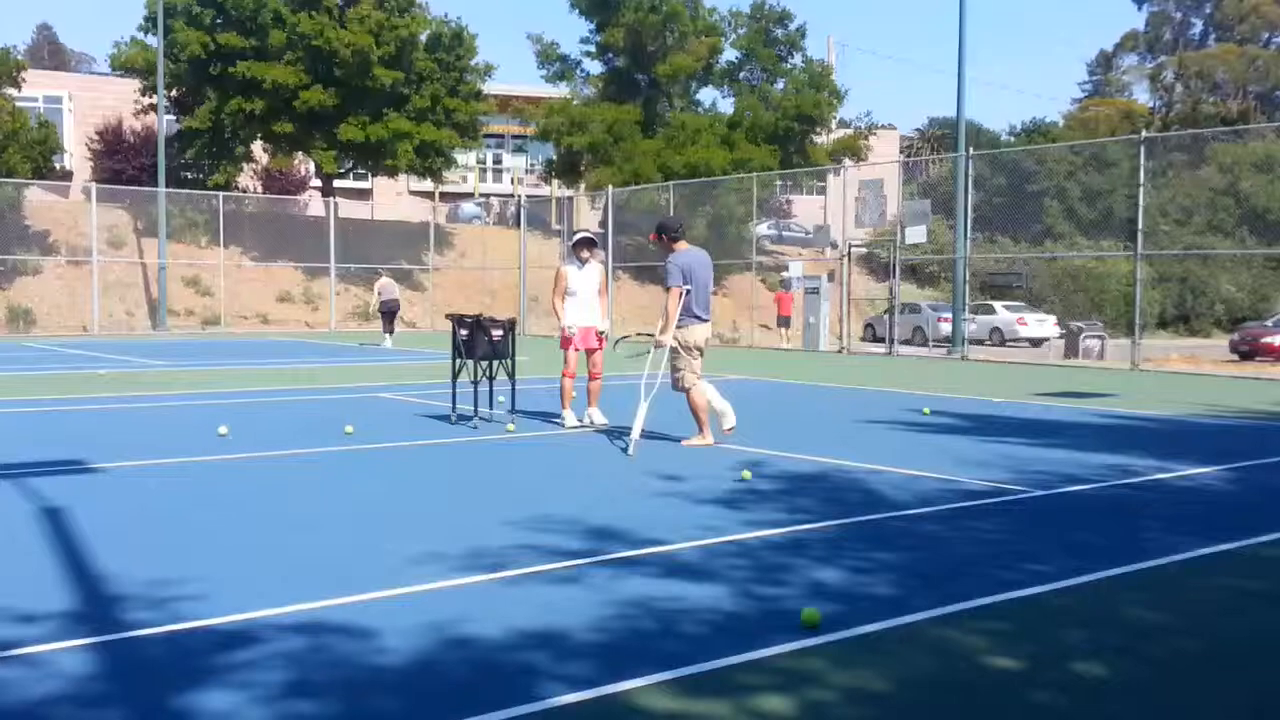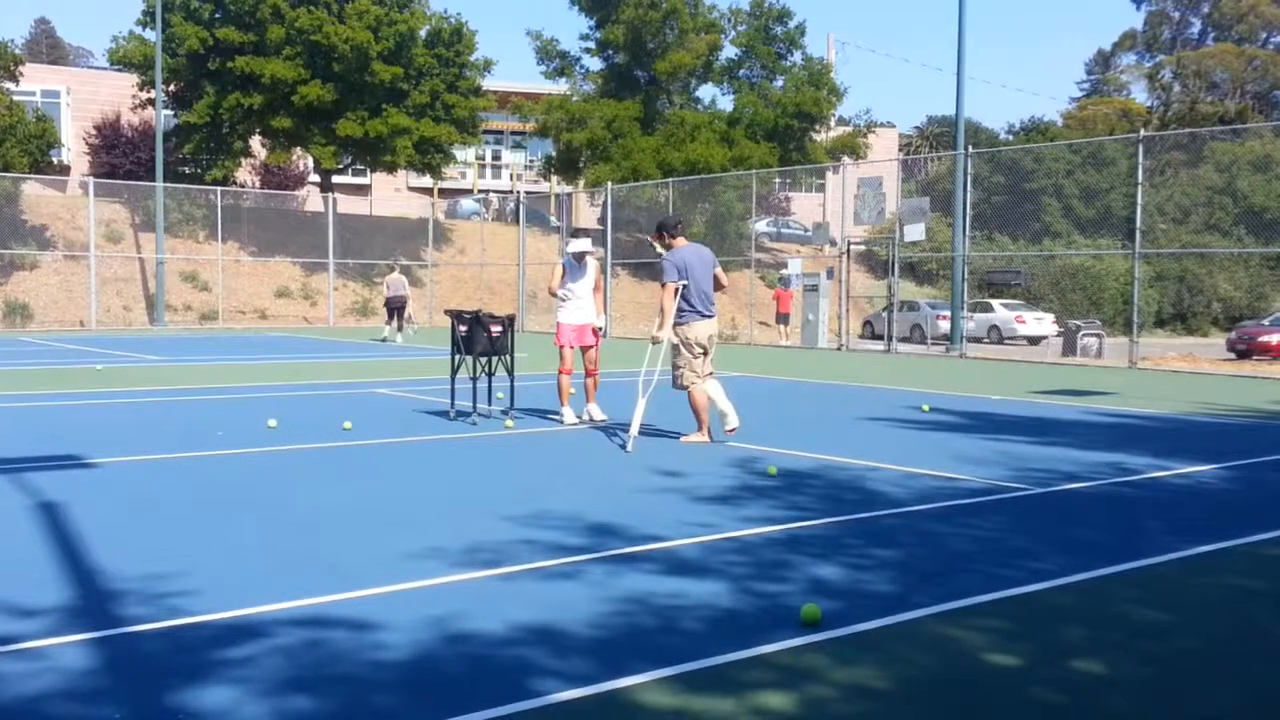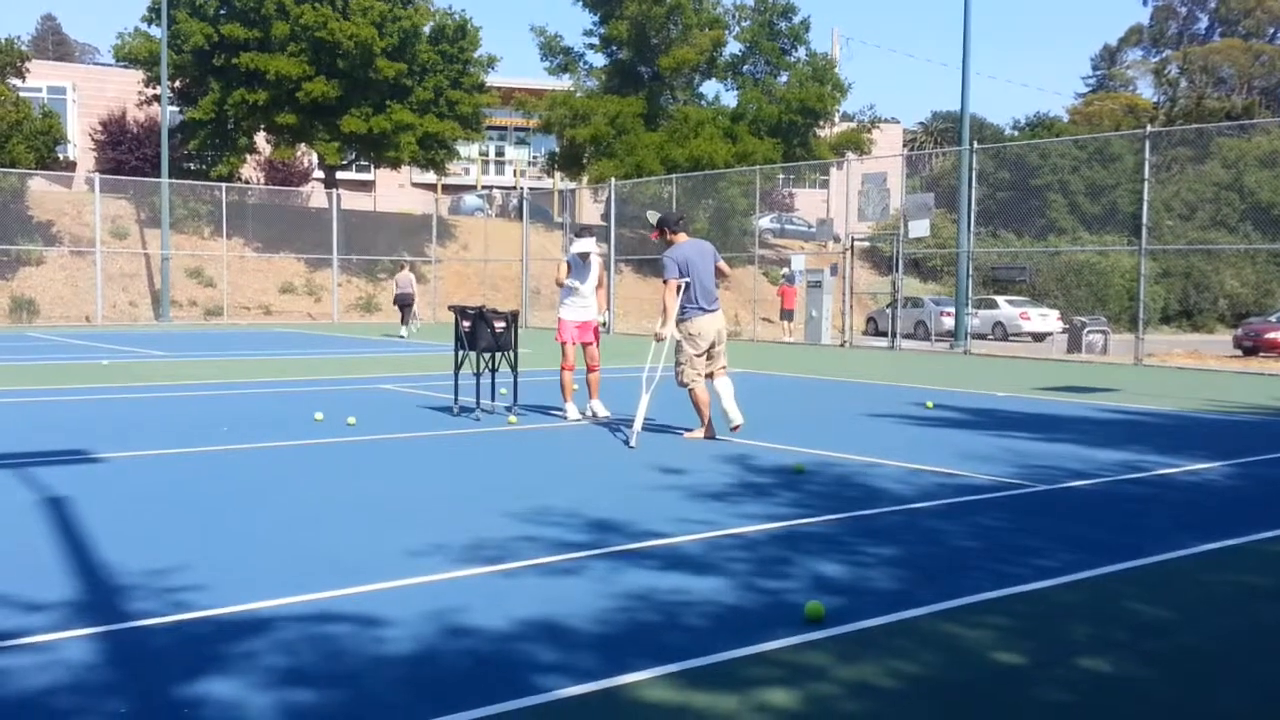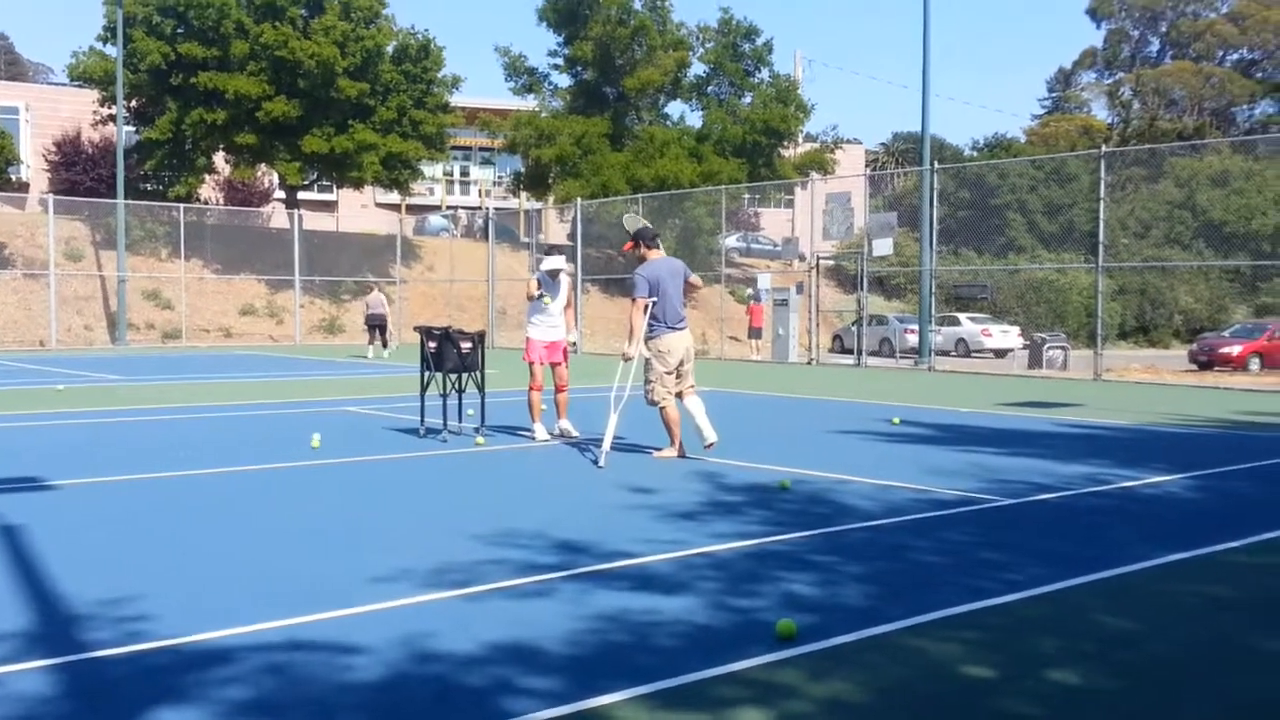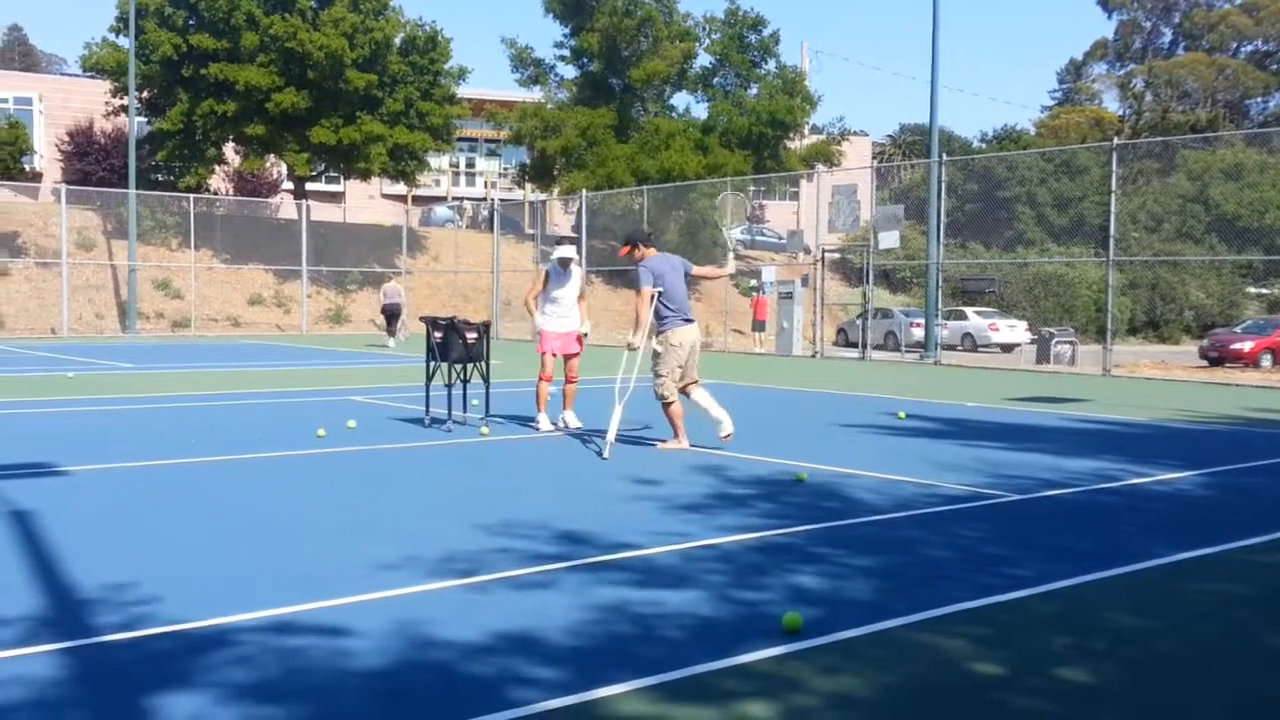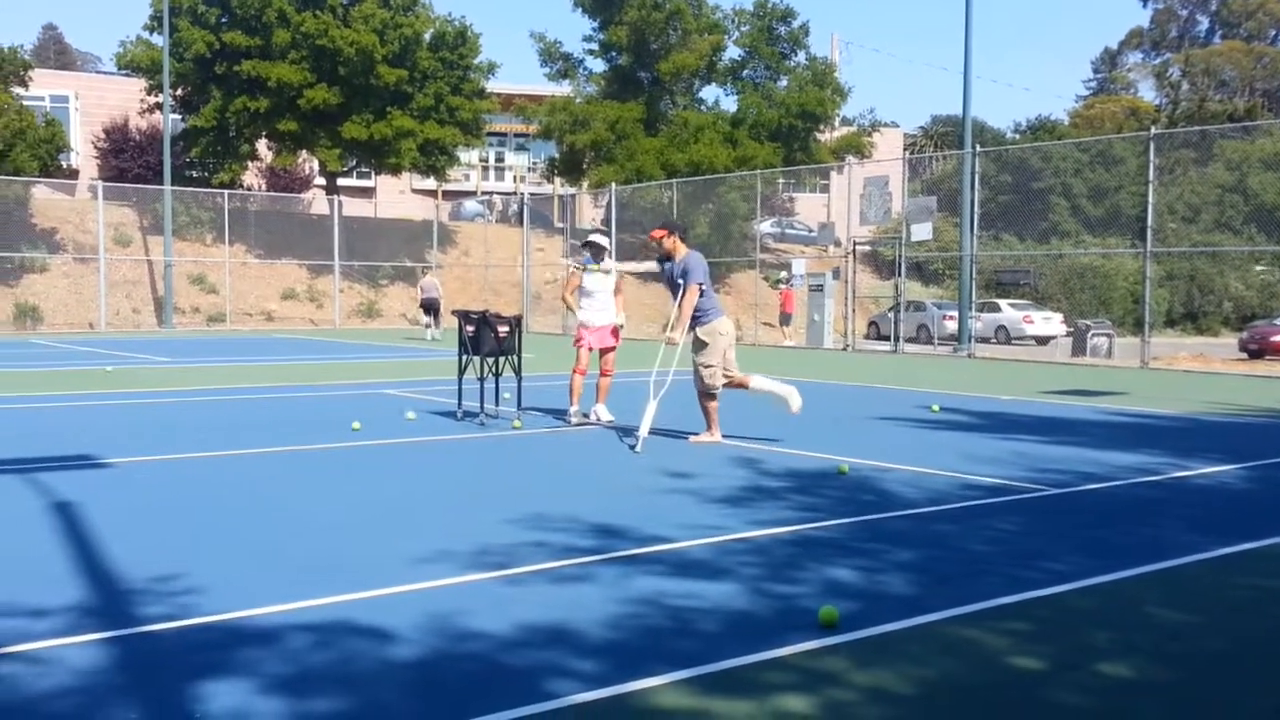
dt=0.5s
person 1, frame 1
left shoulder: (674, 261)
right shoulder: (703, 255)
left elbow: (673, 299)
left wrist: (667, 332)
left hip: (686, 328)
right hip: (703, 324)
left knee: (690, 384)
right knee: (694, 379)
left ankle: (705, 434)
right ankle: (723, 410)
person 1, frame 2
left shoulder: (670, 258)
right shoulder: (705, 251)
left elbow: (668, 295)
right elbow: (723, 283)
left wrist: (664, 328)
left hip: (689, 326)
right hip: (710, 322)
left knee: (691, 382)
right knee: (705, 375)
left ankle: (703, 432)
right ankle: (727, 414)
person 1, frame 3
left shoulder: (671, 255)
right shoulder: (706, 246)
left elbow: (670, 292)
right elbow: (726, 272)
left wrist: (667, 325)
left hip: (693, 323)
right hip: (716, 317)
left knee: (694, 379)
right knee: (718, 370)
left ankle: (706, 428)
right ankle: (732, 412)
person 1, frame 4
left shoulder: (642, 273)
right shoulder: (678, 264)
left elbow: (638, 310)
right elbow: (698, 284)
left wrist: (632, 345)
left hip: (662, 341)
right hip: (684, 336)
left knee: (664, 397)
right knee: (686, 389)
left ankle: (676, 447)
right ankle: (705, 428)
person 1, frame 5
left shoulder: (645, 266)
right shoulder: (674, 260)
left elbow: (644, 301)
right elbow: (702, 271)
left wrist: (637, 335)
right wrist: (727, 270)
left hip: (672, 334)
right hip: (691, 329)
left knee: (667, 391)
right knee: (689, 384)
left ankle: (680, 438)
right ankle: (719, 415)
person 1, frame 6
left shoulder: (694, 260)
right shoulder: (667, 263)
left elbow: (690, 298)
left wrist: (677, 331)
left hip: (712, 326)
right hip: (705, 329)
left knee: (706, 384)
right knee: (732, 378)
left ankle: (713, 432)
right ankle: (783, 391)
person 2, frame 1
left shoulder: (599, 269)
right shoulder: (565, 270)
right elbow: (556, 298)
left wrist: (604, 320)
right wrist: (563, 322)
left hip: (594, 326)
right hip: (573, 327)
left knee: (596, 371)
right knee: (569, 370)
left ankle: (592, 411)
right ankle: (567, 413)
person 2, frame 2
left shoulder: (594, 265)
right shoulder: (562, 266)
right elbow: (551, 287)
left wrist: (600, 316)
right wrist: (558, 293)
left hip: (589, 322)
right hip: (567, 321)
left knee: (592, 366)
right knee: (566, 366)
left ankle: (591, 407)
right ankle: (565, 409)
person 2, frame 3
left shoulder: (598, 262)
right shoulder: (567, 263)
right elbow: (558, 279)
left wrist: (602, 311)
right wrist: (566, 283)
left hip: (590, 318)
right hip: (569, 317)
left knee: (594, 362)
right knee: (568, 363)
left ankle: (594, 403)
right ankle: (569, 406)
person 2, frame 4
left shoulder: (566, 281)
right shoulder: (537, 280)
right elbow: (529, 295)
left wrist: (572, 330)
right wrist: (536, 295)
left hip: (558, 337)
right hip: (537, 337)
left knee: (562, 382)
right knee: (537, 382)
left ankle: (562, 423)
right ankle: (537, 426)
person 2, frame 5
left shoulder: (579, 273)
right shoulder: (547, 273)
right elbow: (529, 298)
left wrist: (585, 321)
right wrist: (535, 315)
left hip: (573, 329)
right hip: (550, 329)
left knee: (572, 374)
right knee: (546, 373)
left ankle: (567, 415)
right ankle: (542, 416)
person 2, frame 6
left shoulder: (614, 268)
right shoulder: (581, 268)
right elbow: (566, 294)
left wrist: (620, 314)
right wrist: (578, 313)
left hip: (609, 324)
right hip: (587, 324)
left knee: (607, 368)
right knee: (581, 366)
left ankle: (599, 408)
right ankle: (574, 409)
